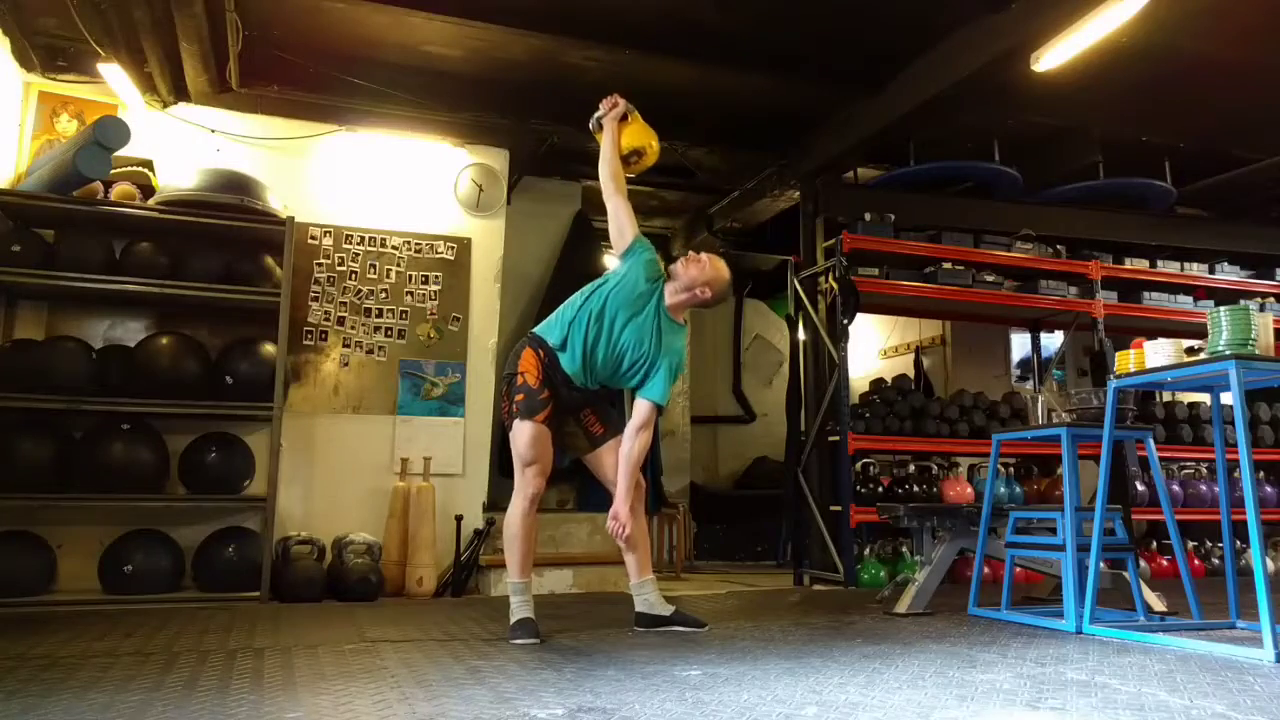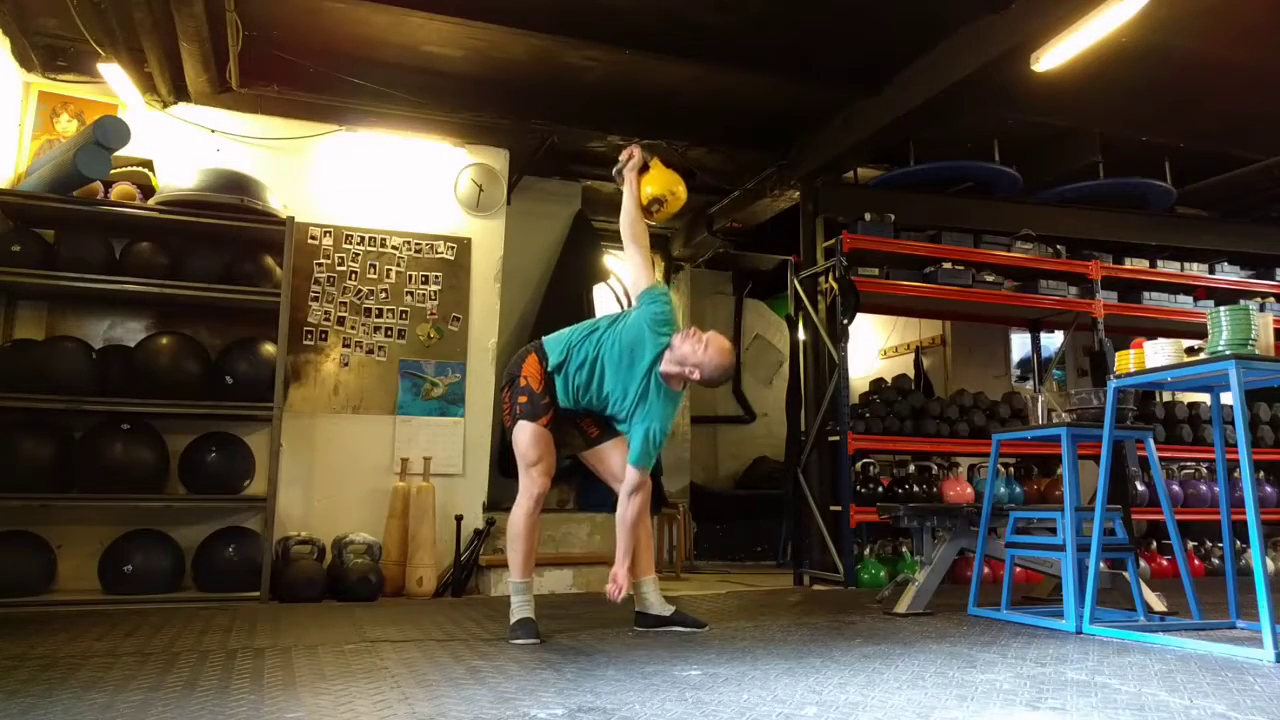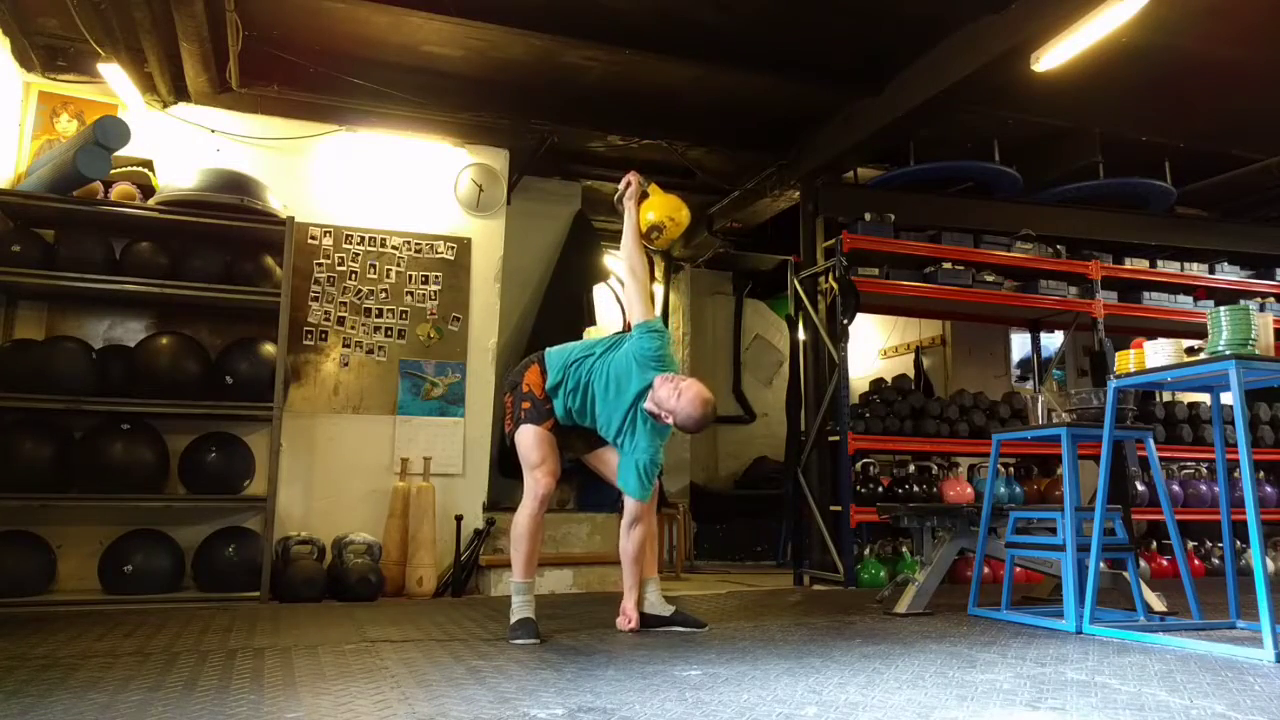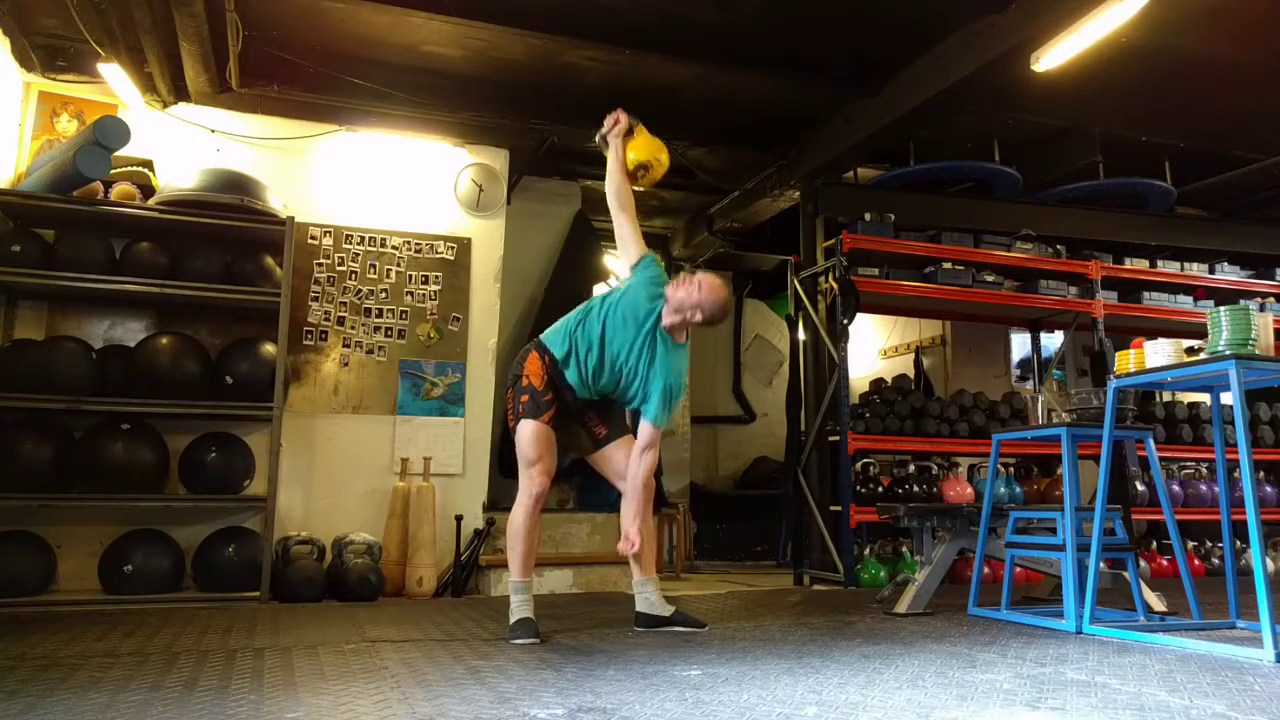
dt=0.7s
person 1, frame 1
left shoulder: (671, 350)
right shoulder: (644, 269)
left elbow: (640, 426)
right elbow: (613, 191)
left wrist: (623, 496)
right wrist: (612, 126)
left hip: (585, 392)
right hip: (538, 362)
left knee: (634, 487)
right knee: (531, 484)
left ankle: (649, 604)
right ankle: (520, 610)
person 1, frame 2
left shoulder: (657, 411)
right shoulder: (659, 321)
left elbow: (633, 489)
right elbow: (635, 243)
left wrist: (623, 564)
right wrist: (632, 177)
left hip: (581, 406)
right hip: (538, 371)
left knee: (638, 484)
right knee: (536, 486)
left ankle: (650, 604)
right ankle: (520, 610)
person 1, frame 3
left shoulder: (646, 444)
right shoulder: (654, 354)
left elbow: (634, 520)
right elbow: (635, 275)
left wrist: (630, 599)
right wrist: (631, 207)
left hip: (579, 414)
right hip: (539, 383)
left knee: (645, 494)
right knee: (541, 486)
left ankle: (652, 603)
right ankle: (521, 610)
person 1, frame 4
left shoulder: (669, 371)
right shoulder: (652, 287)
left elbow: (645, 449)
right elbow: (621, 210)
left wrist: (632, 522)
right wrist: (617, 143)
left hip: (588, 398)
right hip: (543, 368)
left knee: (641, 482)
right knee: (536, 483)
left ankle: (650, 603)
right ankle: (520, 609)
